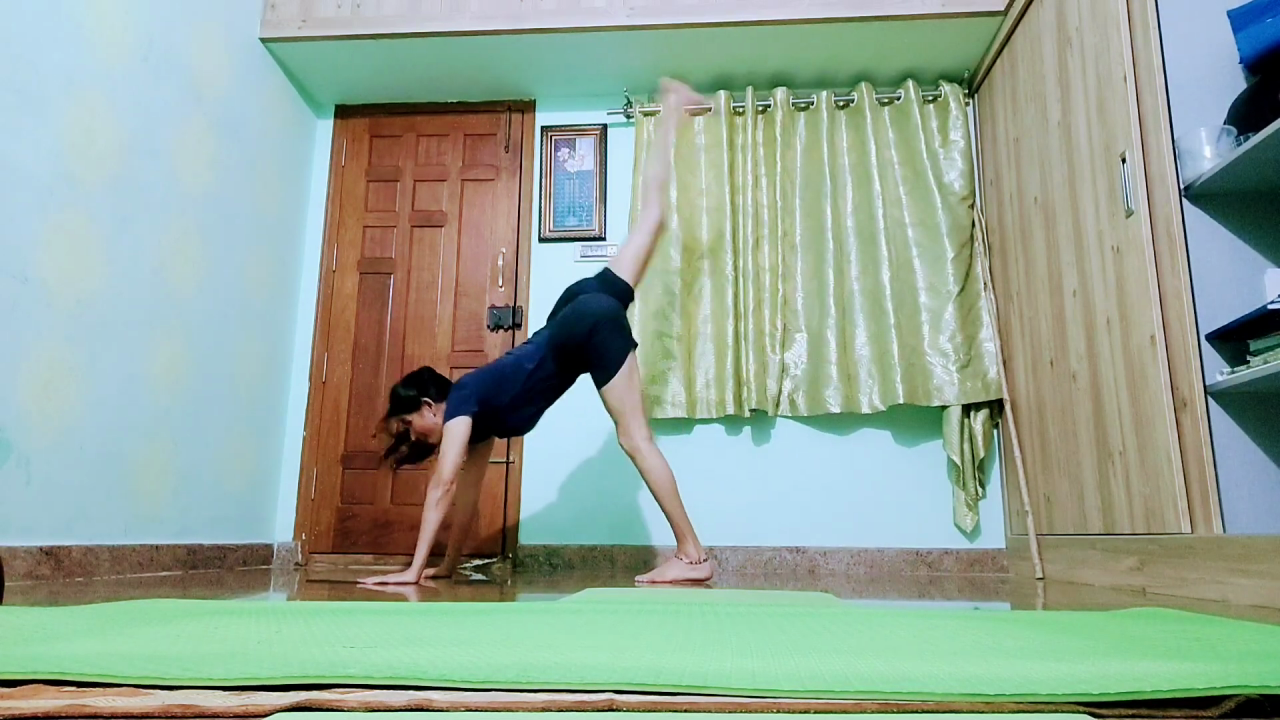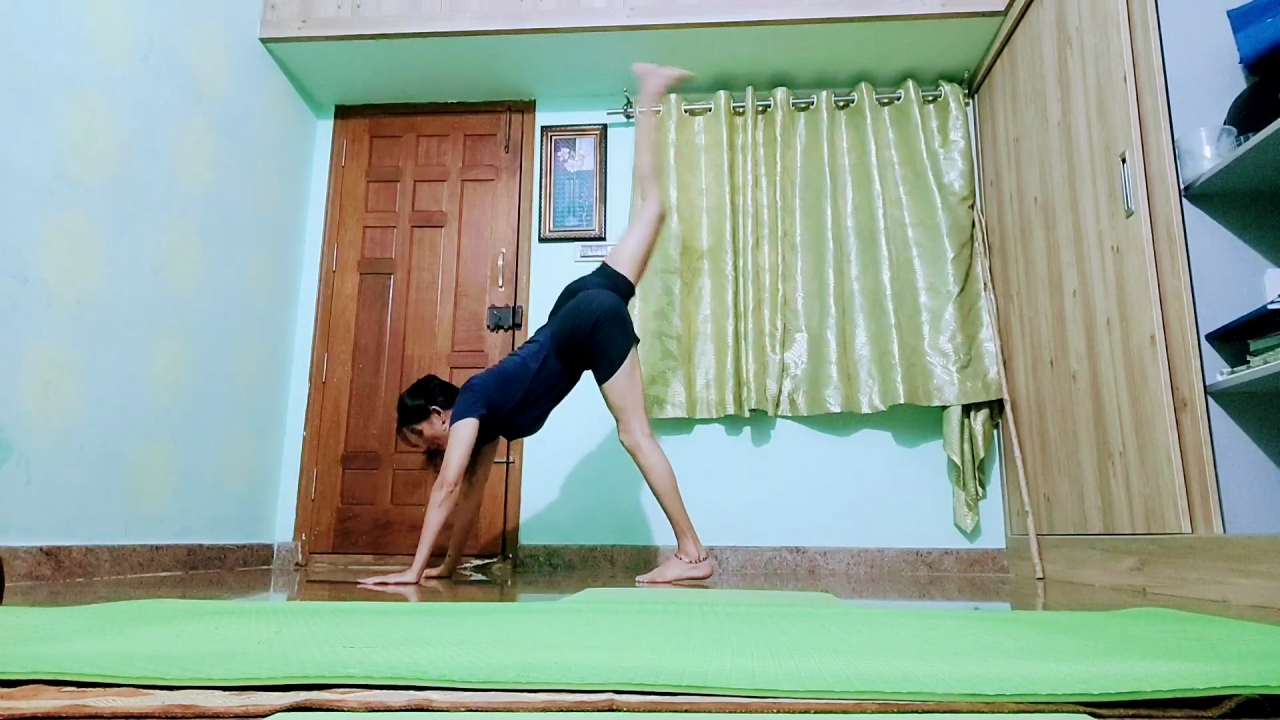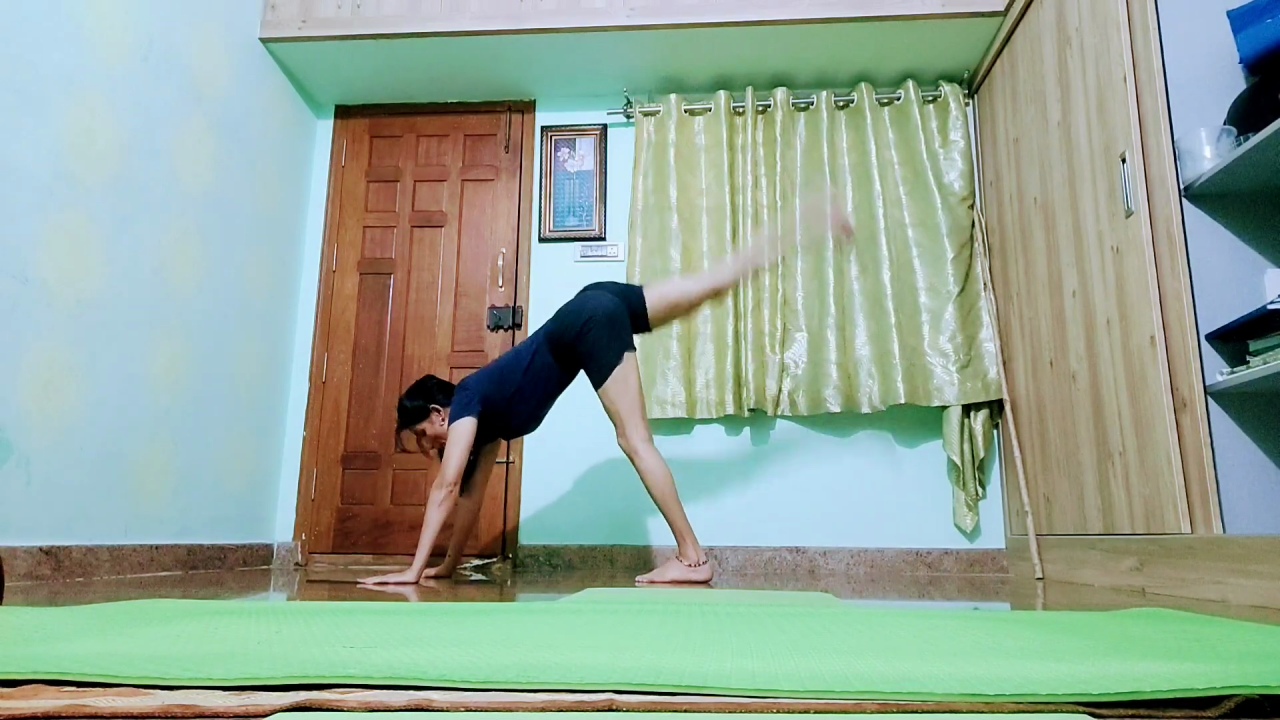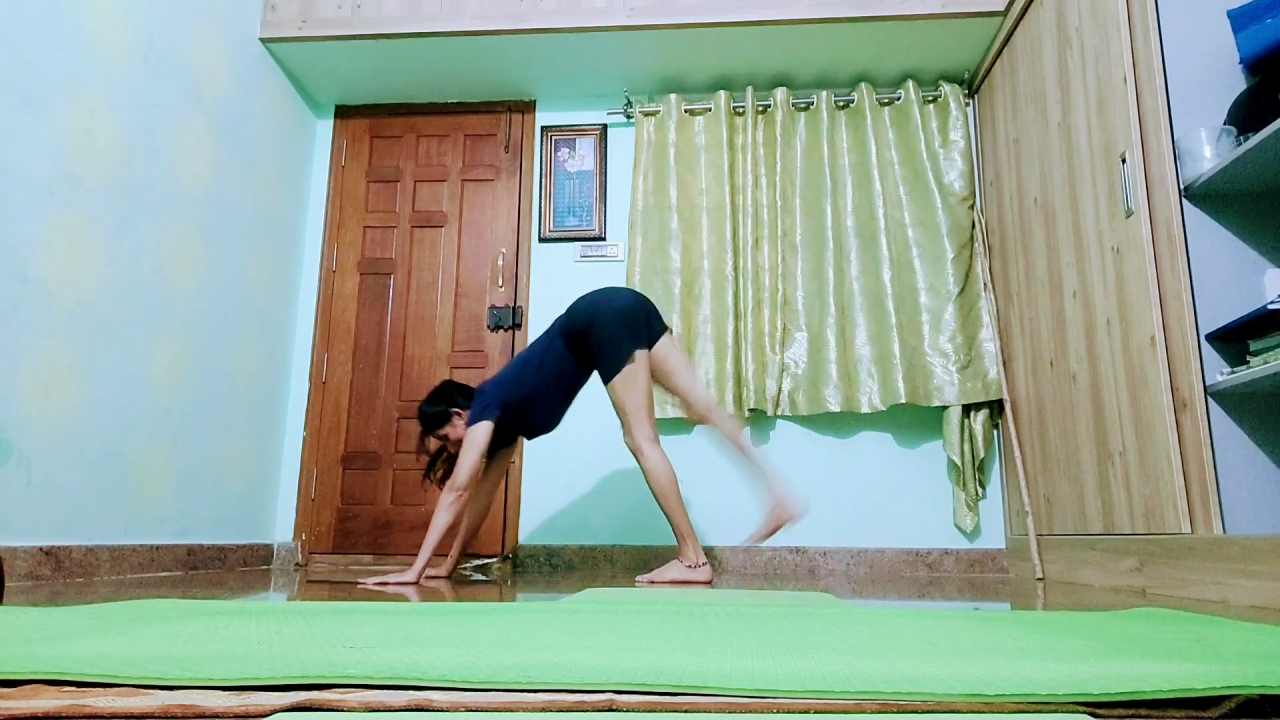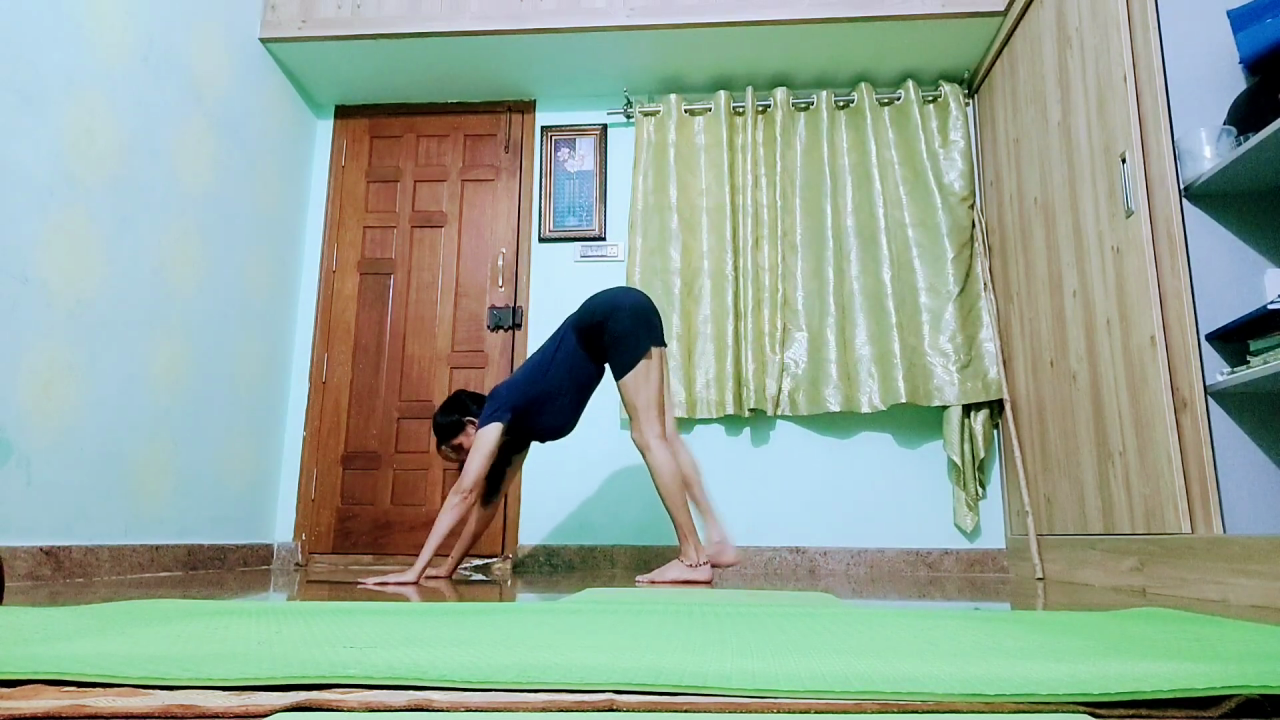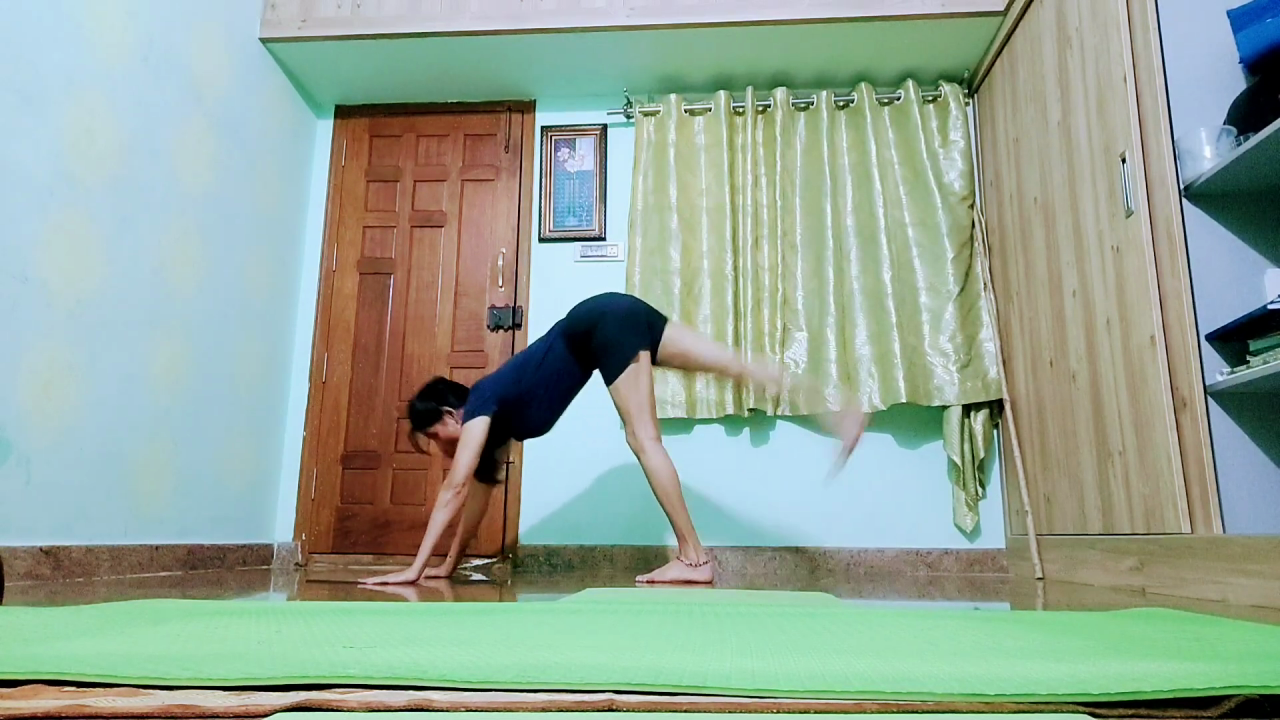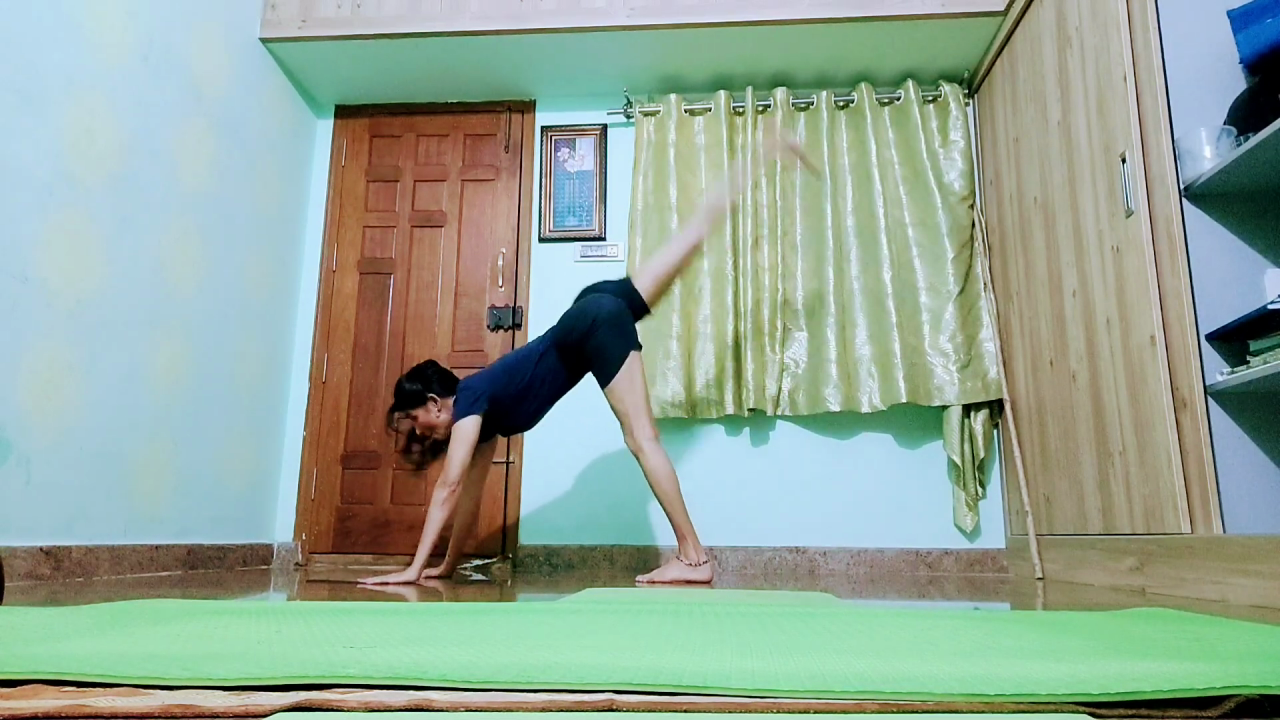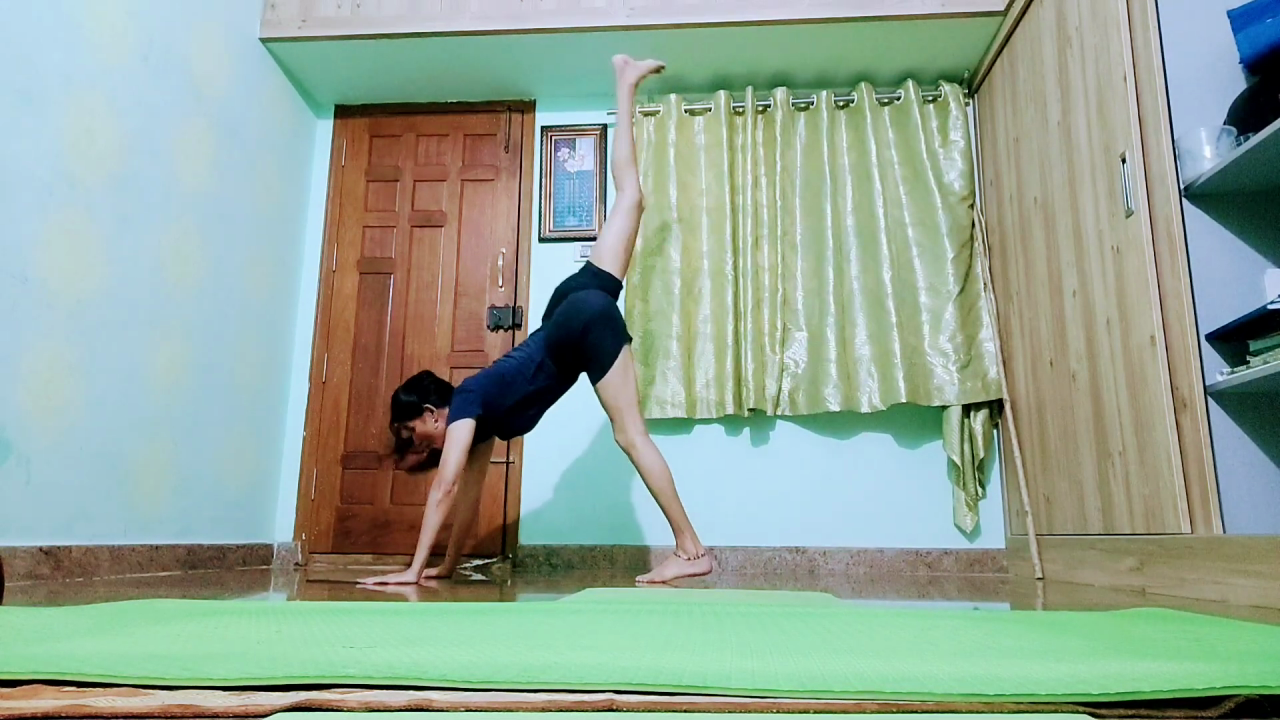
dt=0.2s
person 1, frame 1
left shoulder: (461, 405)
right shoulder: (479, 411)
left elbow: (444, 486)
right elbow: (469, 489)
left wrist: (416, 570)
right wrist: (448, 564)
left hip: (590, 325)
right hip: (582, 314)
left knee: (635, 439)
right knee: (651, 220)
left ankle: (692, 556)
person 1, frame 2
left shoulder: (463, 412)
right shoulder: (478, 409)
left elbow: (444, 487)
right elbow: (469, 489)
left wrist: (411, 571)
right wrist: (447, 563)
left hip: (596, 323)
right hip: (583, 312)
left knee: (636, 437)
right knee: (649, 209)
left ankle: (692, 556)
person 1, frame 3
left shoulder: (466, 407)
right shoulder: (485, 405)
left elbow: (445, 488)
right elbow: (472, 491)
left wrist: (416, 568)
right wrist: (449, 562)
left hip: (593, 323)
right hip: (599, 309)
left knee: (635, 443)
right knee: (726, 275)
left ankle: (691, 558)
person 1, frame 4
left shoulder: (484, 409)
right shoulder: (518, 412)
left elbow: (457, 490)
right elbow: (482, 494)
left wrist: (417, 570)
right wrist: (451, 564)
left hip: (604, 320)
right hip: (617, 312)
left knee: (641, 440)
right knee: (701, 406)
left ankle: (693, 558)
right ankle: (776, 493)
person 1, frame 5
left shoulder: (497, 414)
right shoulder: (512, 420)
left elbow: (463, 491)
right elbow: (488, 495)
left wrist: (411, 570)
right wrist: (447, 564)
left hip: (619, 318)
right hip: (620, 314)
left knee: (650, 440)
right knee: (664, 433)
left ankle: (694, 557)
right ankle: (716, 539)
person 1, frame 6
left shoulder: (480, 406)
right shoulder: (494, 413)
left elbow: (455, 486)
right elbow: (478, 486)
left wrist: (416, 567)
right wrist: (450, 562)
left hip: (607, 322)
right hip: (607, 317)
left knee: (643, 437)
right knee: (730, 364)
left ankle: (692, 556)
right ankle: (838, 416)
person 1, frame 7
left shoulder: (468, 405)
right shoulder: (479, 403)
left elbow: (449, 487)
right elbow: (470, 483)
left wrist: (415, 568)
right wrist: (448, 562)
left hip: (595, 326)
right hip: (595, 316)
left knee: (642, 443)
right knee: (690, 238)
left ankle: (693, 559)
right ankle: (769, 150)
person 1, frame 8
left shoulder: (465, 408)
right shoulder: (480, 413)
left elbow: (446, 488)
right elbow: (469, 487)
left wrist: (415, 570)
left hip: (586, 320)
right hip: (578, 308)
left knee: (630, 435)
right knee: (629, 197)
left ankle: (691, 550)
